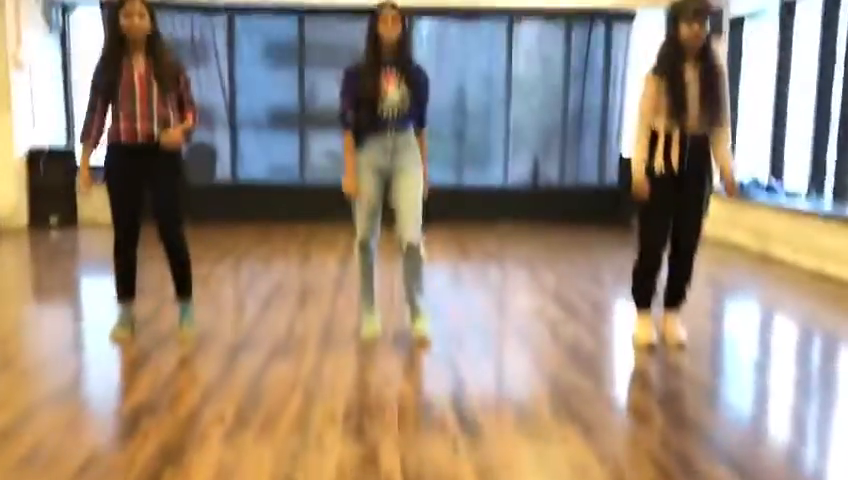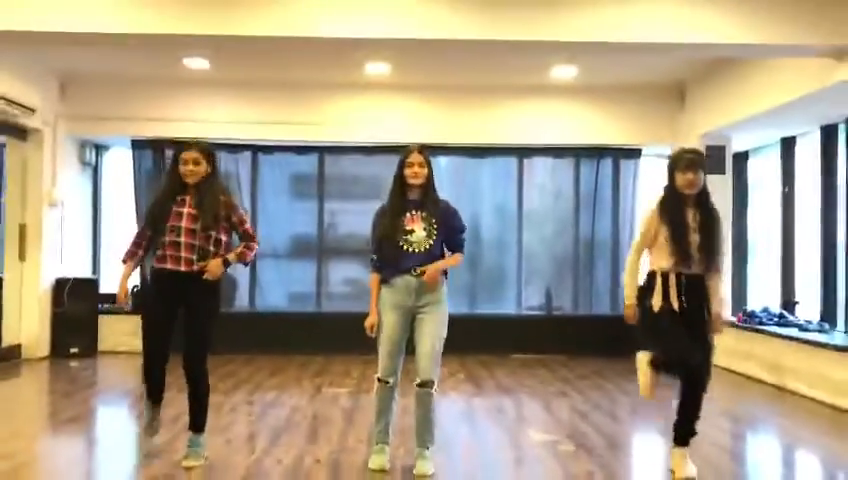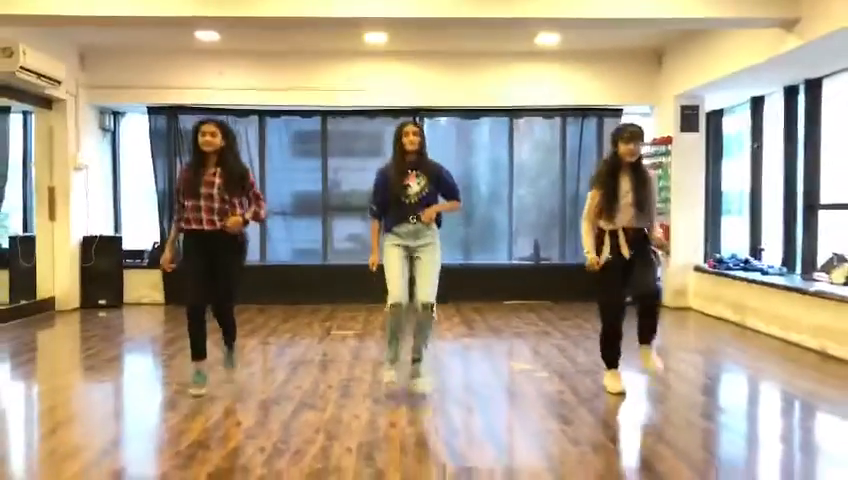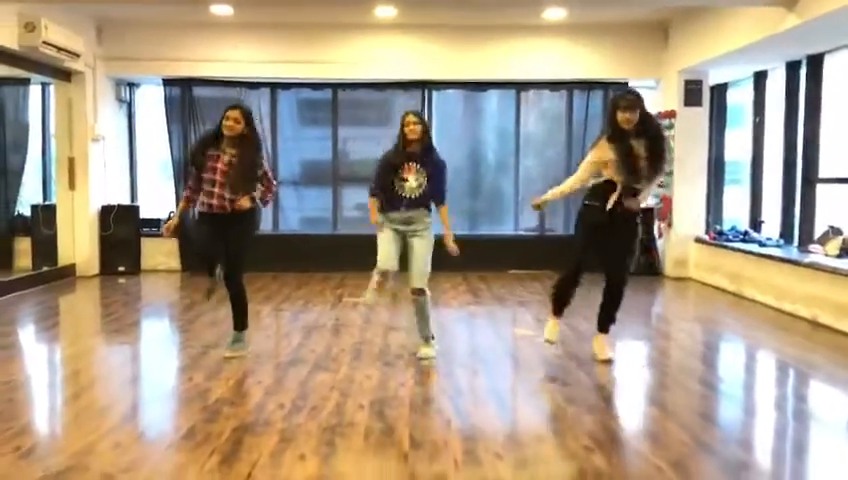
dt=0.7s
person 1, frame 1
left shoulder: (716, 73)
right shoulder: (659, 72)
left elbow: (719, 128)
right elbow: (643, 128)
left wrist: (726, 168)
right wrist: (639, 170)
left hip: (697, 161)
right hip: (662, 159)
left knee: (686, 240)
right knee: (653, 240)
left ankle: (672, 313)
right ankle: (643, 314)
person 1, frame 2
left shoulder: (710, 217)
right shoulder: (660, 214)
left elbow: (714, 267)
right elbow: (635, 255)
left wrist: (717, 308)
right wrist: (630, 298)
left hip: (695, 297)
right hip: (660, 294)
left knee: (699, 377)
right knee: (687, 361)
left ankle: (680, 451)
right ankle: (651, 361)
person 1, frame 3
left shoulder: (646, 179)
right shoulder: (602, 180)
left elbow: (650, 216)
right elbow: (588, 220)
left wrist: (657, 235)
right wrist: (590, 253)
left hip: (639, 246)
right hip: (610, 248)
left knee: (650, 293)
right knee: (611, 314)
left ankle: (646, 346)
right ankle: (612, 371)
person 1, frame 4
left shoulder: (651, 142)
right shoulder: (606, 143)
left elbow: (651, 178)
right elbow: (581, 176)
left wrist: (640, 200)
right wrist: (550, 196)
left hip: (626, 211)
right hip: (599, 203)
left knee: (617, 276)
right knee: (580, 259)
left ankle: (602, 336)
right ankle: (555, 317)
person 2, frame 1
left shoulder: (168, 67)
right shoulder: (108, 67)
left elbow: (189, 106)
right elbow: (94, 117)
left wrist: (183, 128)
right wrist: (84, 161)
left hip: (163, 156)
right hip: (123, 158)
left knee: (171, 232)
right knee: (125, 234)
left ankle: (185, 307)
right ankle: (125, 310)
person 2, frame 2
left shoulder: (221, 203)
right shoulder: (165, 200)
left elbow: (250, 239)
right elbow: (143, 239)
left wrist: (224, 258)
right wrist: (125, 276)
left hip: (202, 286)
right hip: (162, 282)
left knee: (194, 361)
right knee: (154, 356)
left ankle: (196, 441)
right ankle: (153, 408)
person 2, frame 3
left shoulder: (238, 172)
right shoulder: (188, 173)
left elbow: (259, 202)
right elbow: (180, 212)
left wrist: (243, 218)
right wrist: (169, 248)
left hip: (227, 242)
right hip: (195, 243)
left knee: (222, 303)
right knee: (195, 303)
left ankle: (230, 347)
right ankle: (198, 370)
person 2, frame 4
left shoulder: (250, 157)
right shoulder: (205, 149)
left elbow: (270, 186)
right elbow: (193, 184)
left wrist: (252, 199)
right wrist: (176, 216)
left hip: (239, 220)
right hip: (209, 216)
left knee: (233, 278)
right knee: (204, 255)
left ankle: (240, 337)
right ankle: (213, 270)
person 3, frame 1
left shoulder: (415, 74)
right shoulder: (357, 74)
left elbow: (420, 125)
right elbow: (348, 126)
left wrist: (425, 168)
right wrist: (349, 172)
left hip: (406, 155)
right hip: (368, 156)
left knee: (411, 237)
right knee: (366, 238)
left ankle: (417, 312)
right ankle: (368, 310)
person 3, frame 2
left shoulder: (443, 211)
right shoulder: (387, 213)
left elbow: (458, 253)
right elbow: (377, 264)
left wrist: (440, 266)
right wrist: (373, 309)
left hip: (431, 296)
right hip: (394, 293)
left knee: (427, 376)
right knee: (387, 373)
left ankle: (424, 451)
right ankle: (380, 445)
person 3, frame 3
left shoulder: (435, 170)
right shoulder: (387, 173)
left elbow: (456, 201)
right elbow: (377, 213)
left wrist: (436, 209)
right wrist: (374, 250)
left hip: (427, 239)
right hip: (395, 239)
left knee: (426, 302)
right knee: (397, 301)
left ankle: (417, 363)
right ankle: (392, 361)
person 3, frame 4
left shoulder: (436, 164)
right shoulder: (390, 159)
left elbow: (440, 201)
right elbow: (375, 193)
left wrist: (448, 234)
right wrist: (375, 215)
left hip: (421, 225)
right hip: (391, 223)
left knee: (418, 287)
right knee: (387, 269)
left ankle: (427, 339)
right ankle: (378, 282)
